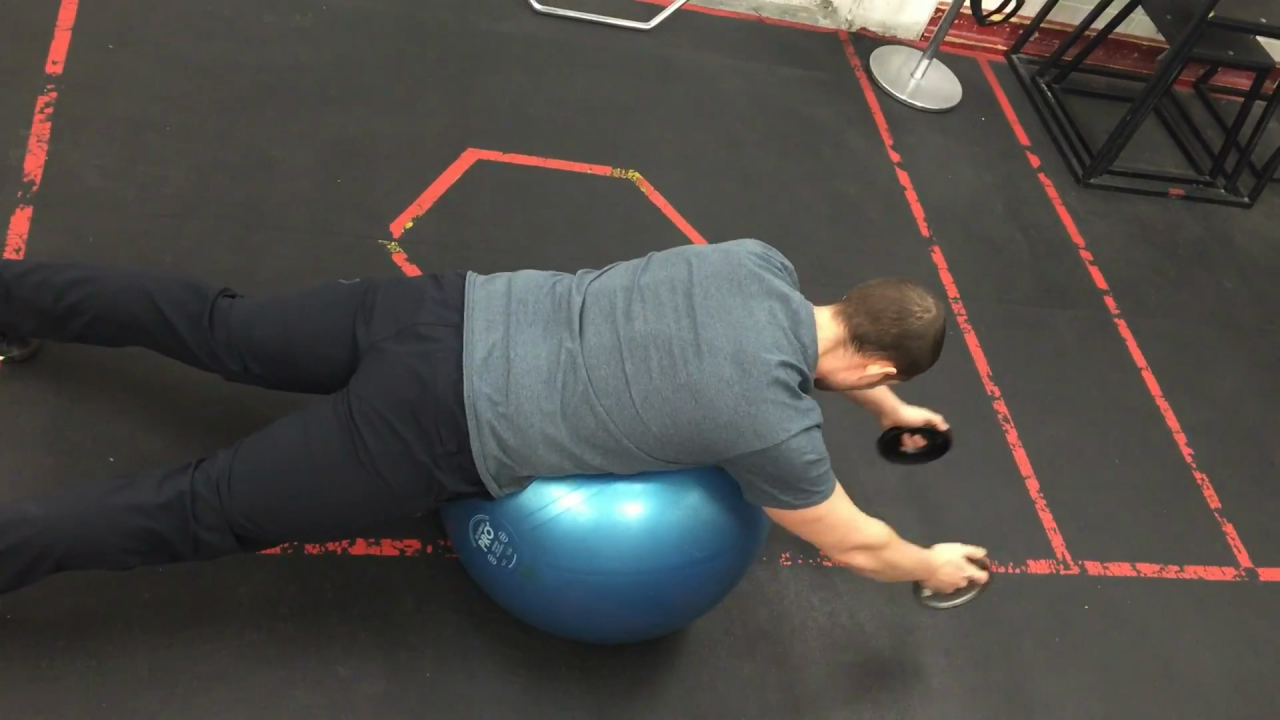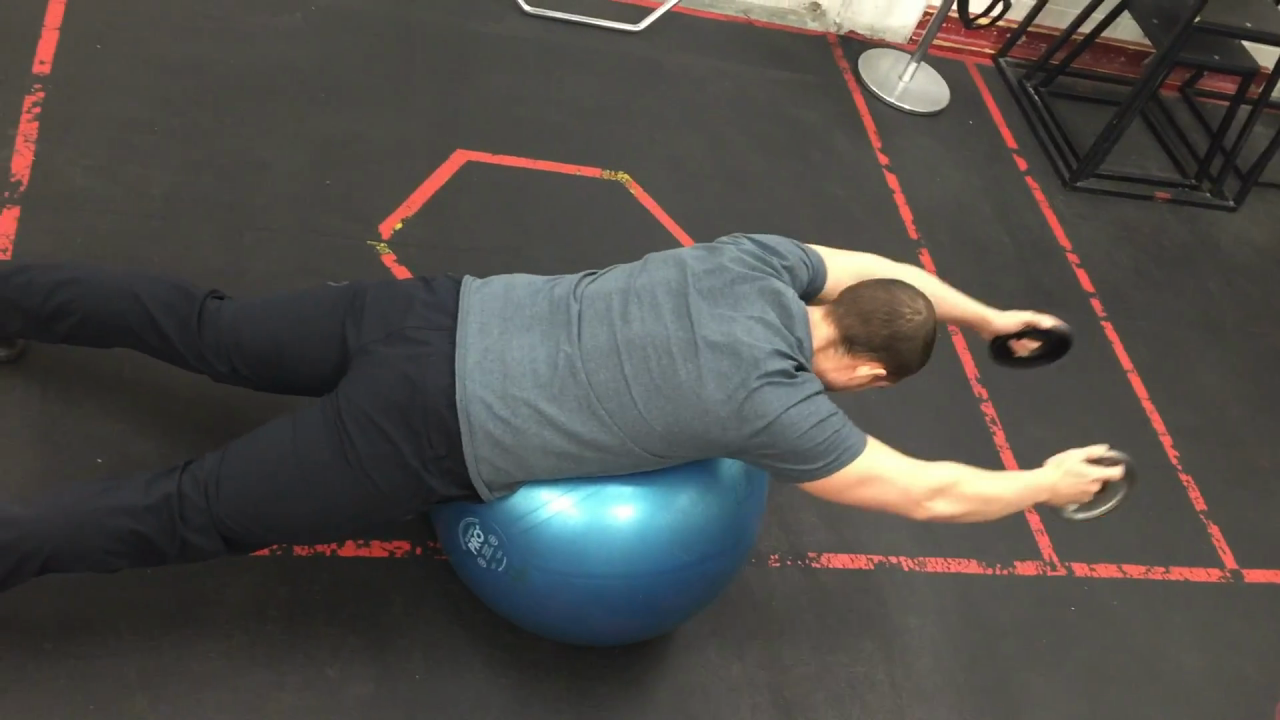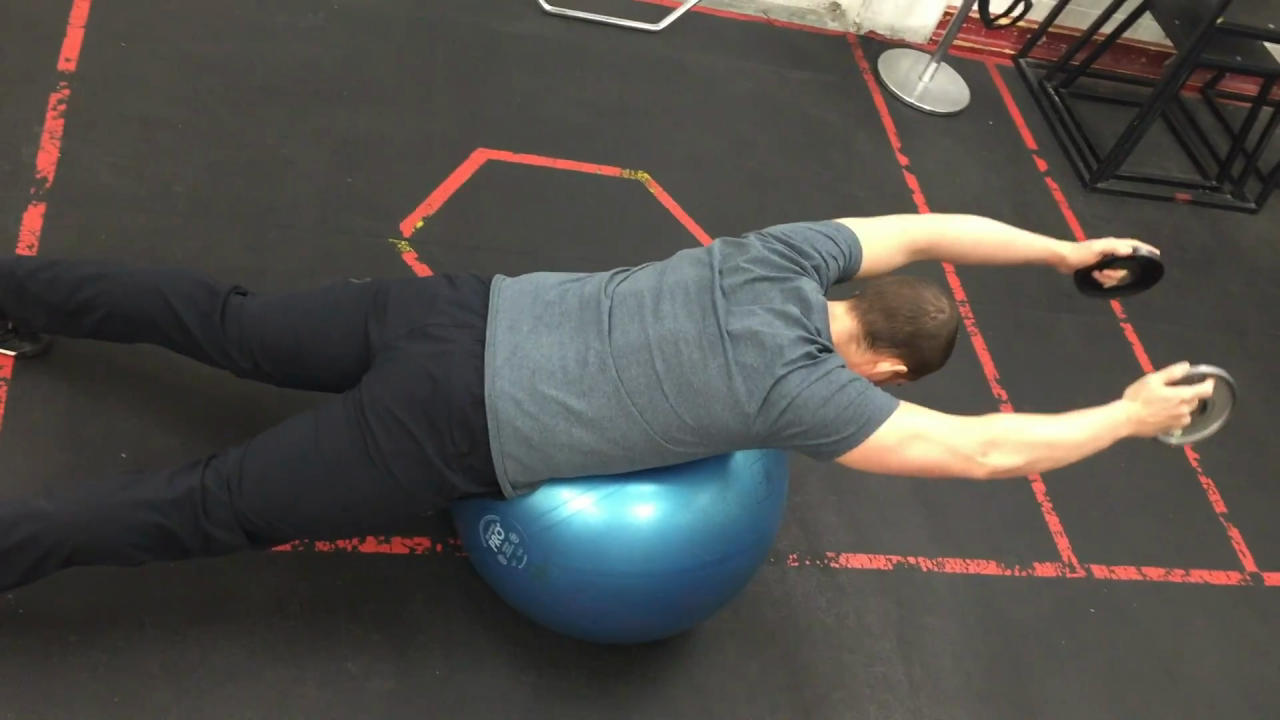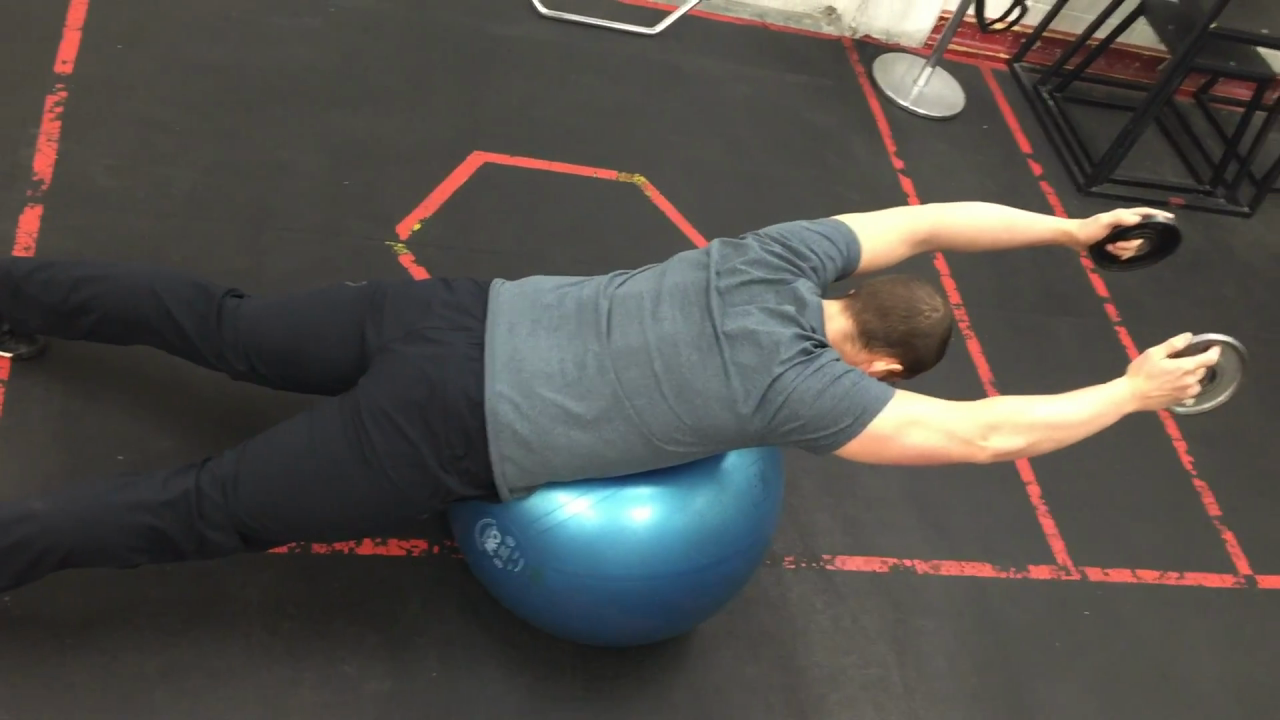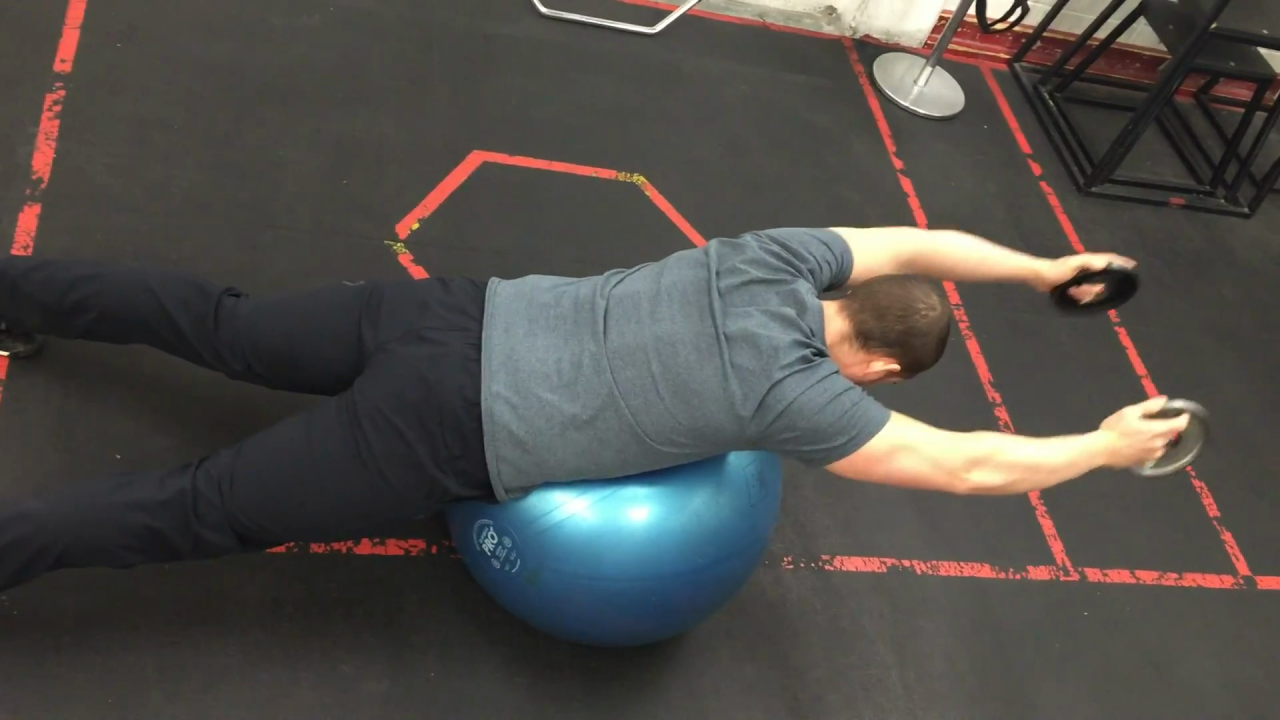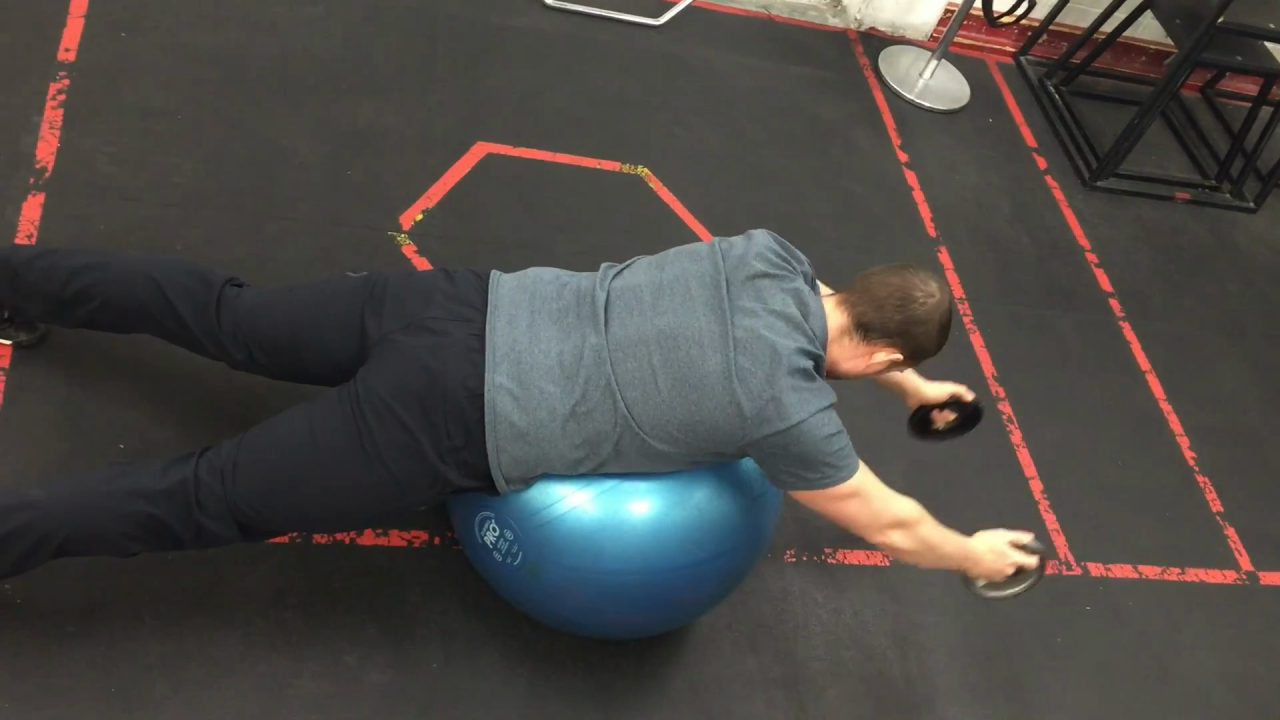
dt=0.5s
person 1, frame 1
left shoulder: (758, 266)
right shoulder: (767, 422)
right elbow: (854, 543)
left wrist: (892, 410)
right wrist: (937, 565)
left hip: (443, 313)
right hip: (436, 428)
left knee: (218, 328)
right knee: (204, 513)
person 1, frame 2
left shoulder: (763, 261)
right shoulder: (768, 404)
left elbow: (883, 271)
right elbow: (929, 493)
left wrist: (987, 315)
right wrist: (1050, 482)
left hip: (435, 315)
right hip: (427, 431)
left knee: (208, 332)
right knee: (191, 513)
person 1, frame 3
left shoulder: (783, 257)
right shoulder: (794, 391)
left elbow: (925, 229)
right elbow: (985, 451)
left wrist: (1066, 251)
right wrist: (1134, 415)
left hip: (460, 312)
right hip: (454, 428)
left knee: (232, 327)
right knee: (213, 507)
person 1, frame 4
left shoulder: (777, 256)
right shoulder: (792, 388)
left elbow: (924, 221)
right elbow: (987, 434)
left wrist: (1077, 229)
right wrist: (1134, 392)
left hip: (454, 318)
right hip: (449, 432)
left knee: (227, 329)
right knee: (209, 511)
person 1, frame 5
left shoulder: (776, 257)
right shoulder: (788, 394)
left elbow: (916, 244)
right elbow: (962, 463)
left wrist: (1047, 268)
right wrist: (1103, 446)
left hip: (457, 313)
right hip: (448, 426)
left knee: (225, 327)
right knee: (207, 508)
person 1, frame 6
left shoulder: (767, 257)
right shoulder: (782, 407)
left elbow: (837, 317)
right elbow: (887, 524)
left wrist: (917, 390)
right wrist: (975, 554)
left hip: (457, 307)
right hip: (445, 421)
left knee: (225, 315)
right knee: (206, 502)
